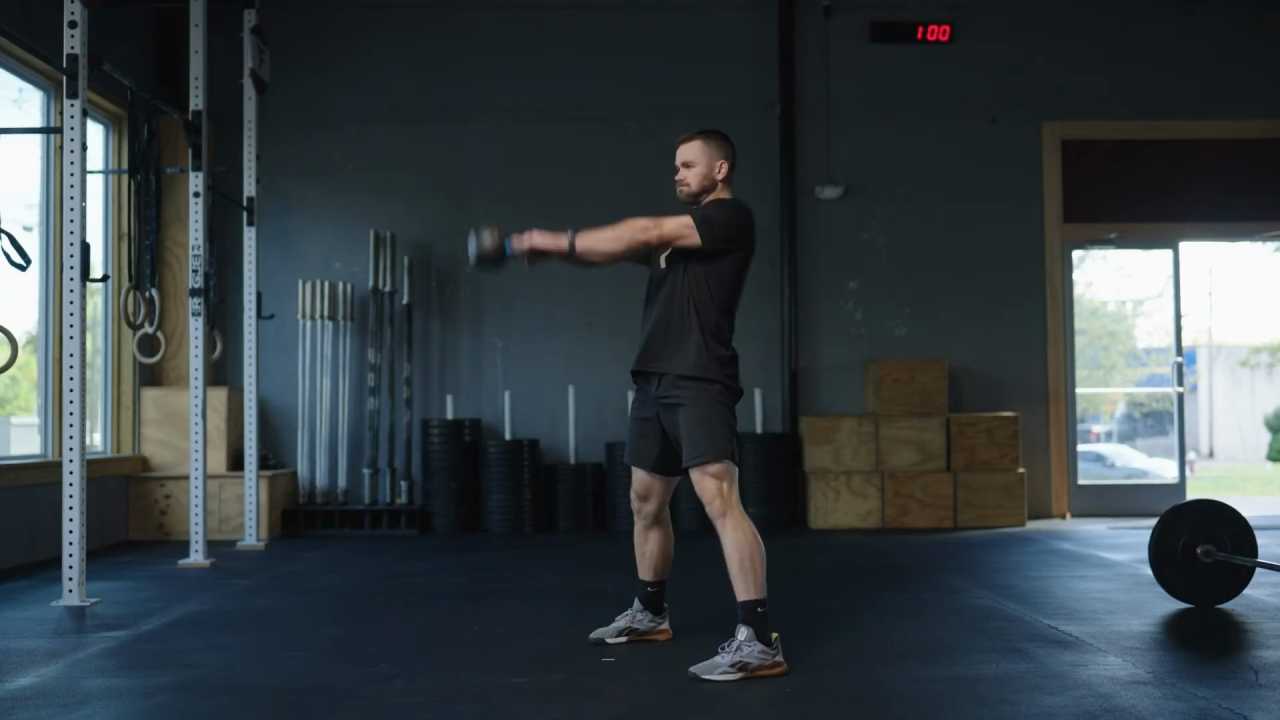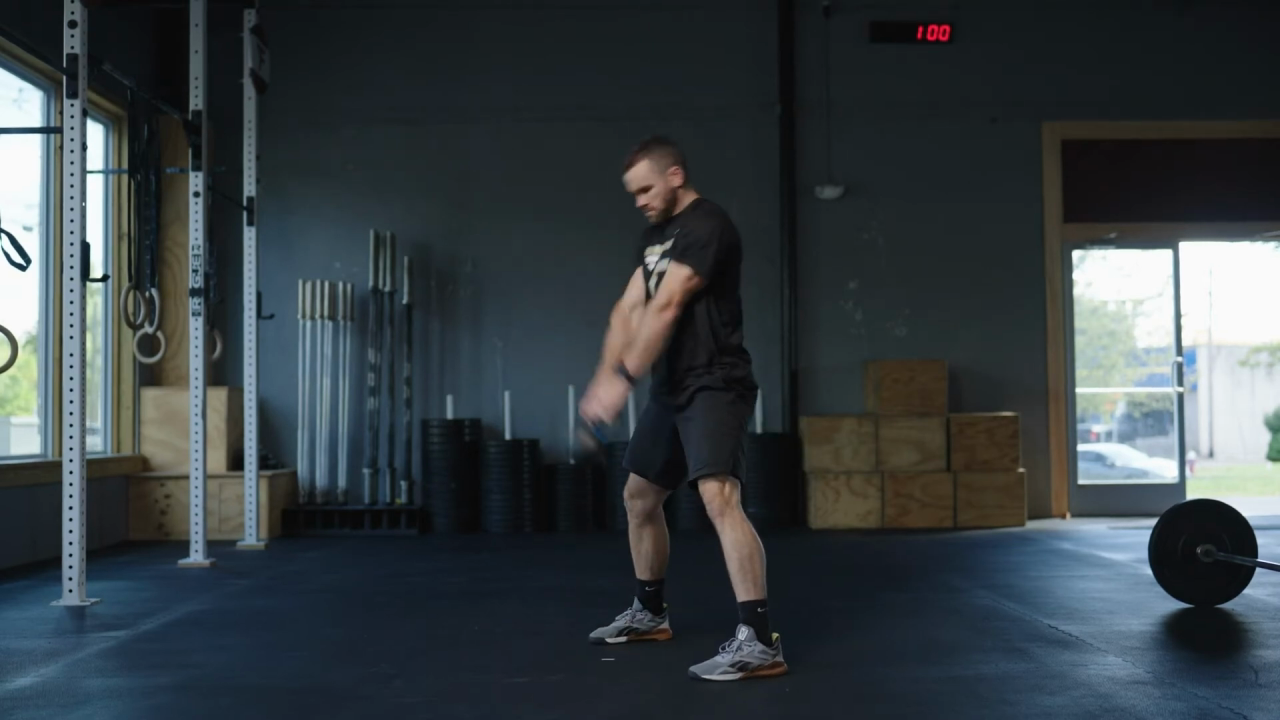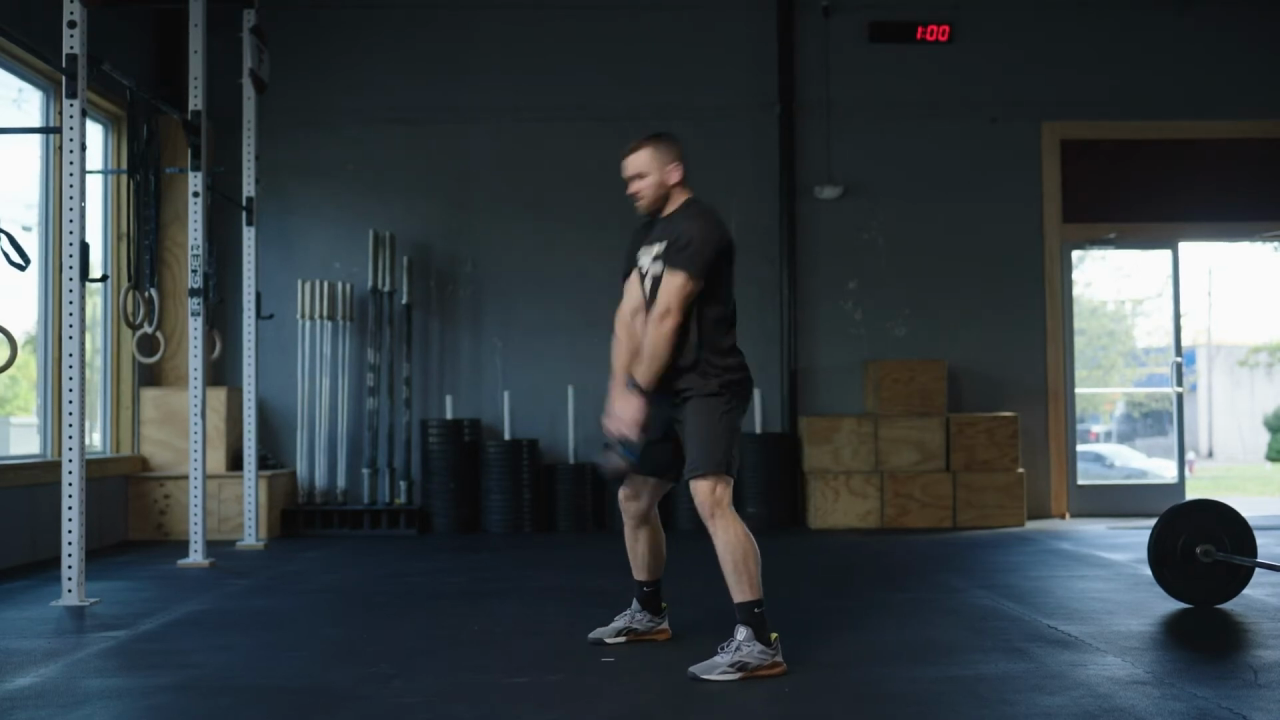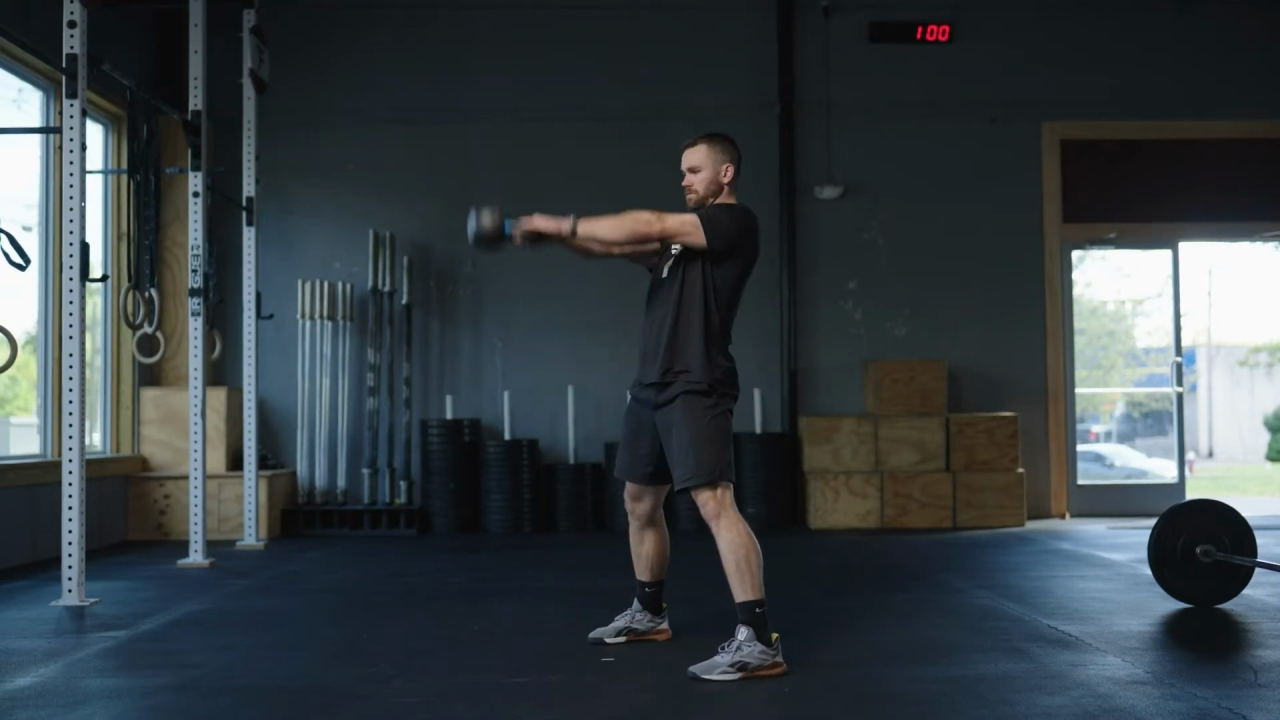
dt=0.7s
person 1, frame 1
left shoulder: (731, 217)
right shoulder: (674, 227)
left elbow: (645, 233)
right elbow: (619, 242)
left wrist: (561, 243)
right wrist: (556, 243)
left hip: (700, 381)
right hip: (653, 380)
left knee: (718, 500)
right knee: (646, 502)
left ankle: (759, 641)
right ankle: (650, 613)
person 1, frame 2
left shoulder: (707, 226)
right shoulder: (654, 236)
left elbow: (666, 308)
right elbow: (629, 308)
left wrist: (624, 380)
right wrist: (604, 375)
left hip: (715, 386)
right hip: (670, 389)
left knee: (718, 499)
right knee: (639, 497)
left ankle: (760, 640)
right ankle: (649, 612)
person 1, frame 3
left shoulder: (694, 227)
right shoulder: (644, 235)
left elbow: (666, 320)
right elbow: (632, 319)
left wrist: (639, 394)
right wrist: (620, 390)
left hip: (710, 388)
right hip: (663, 391)
left knee: (709, 499)
right knee: (633, 499)
left ankle: (758, 639)
right ankle: (649, 613)
person 1, frame 4
left shoulder: (736, 223)
right shoulder: (678, 234)
left elbow: (647, 223)
right elbow: (618, 241)
left wrist: (561, 224)
right wrist: (559, 230)
left hip: (697, 387)
right hip: (650, 387)
left knee: (713, 503)
right knee: (640, 502)
left ankle: (758, 640)
right ankle: (649, 612)
